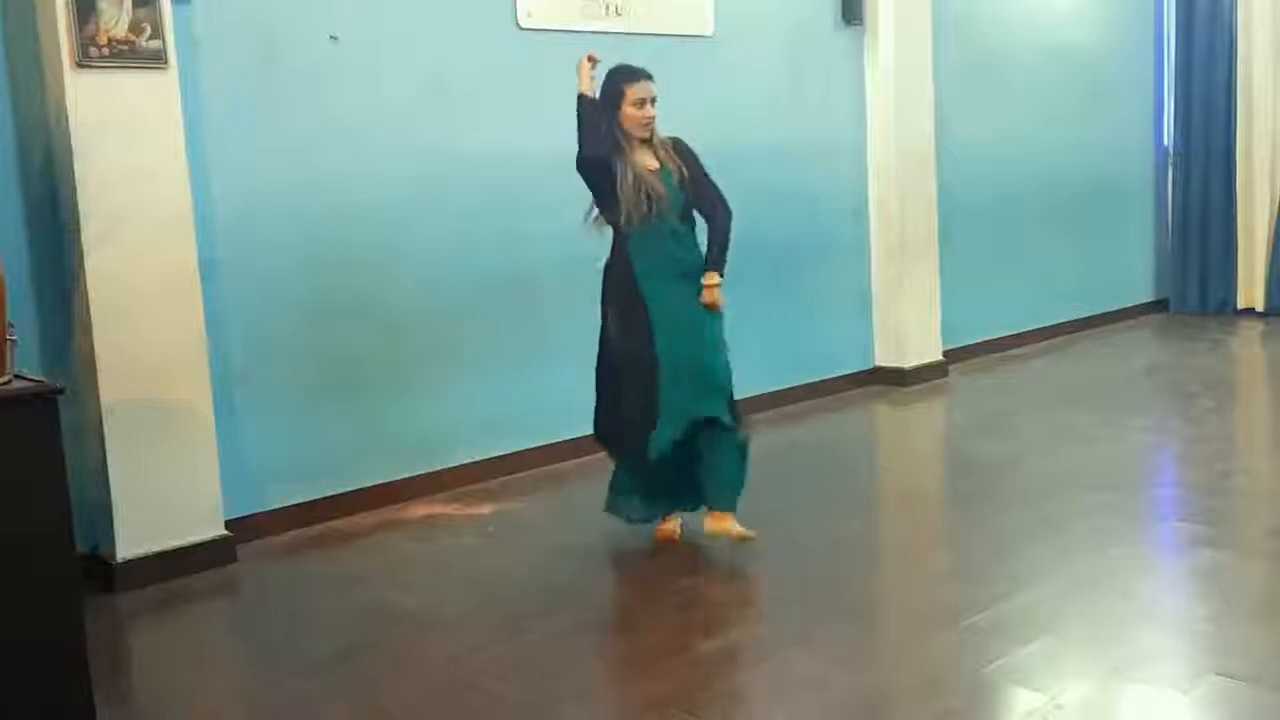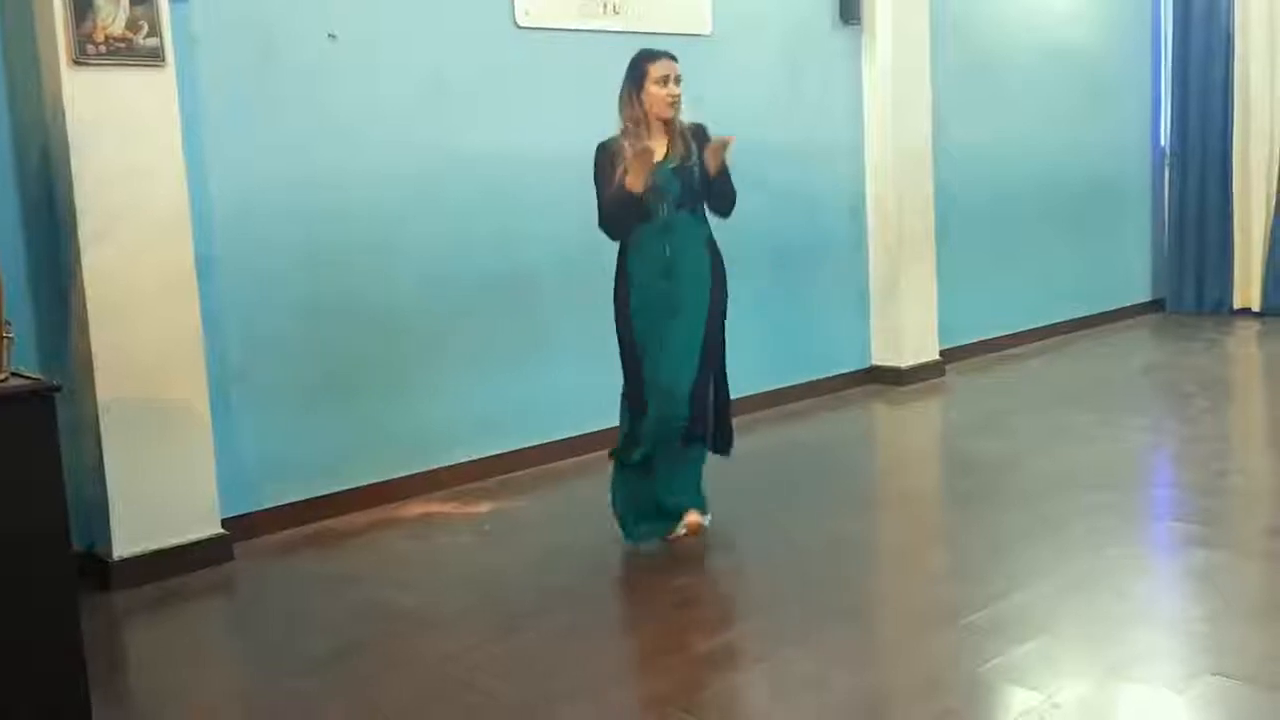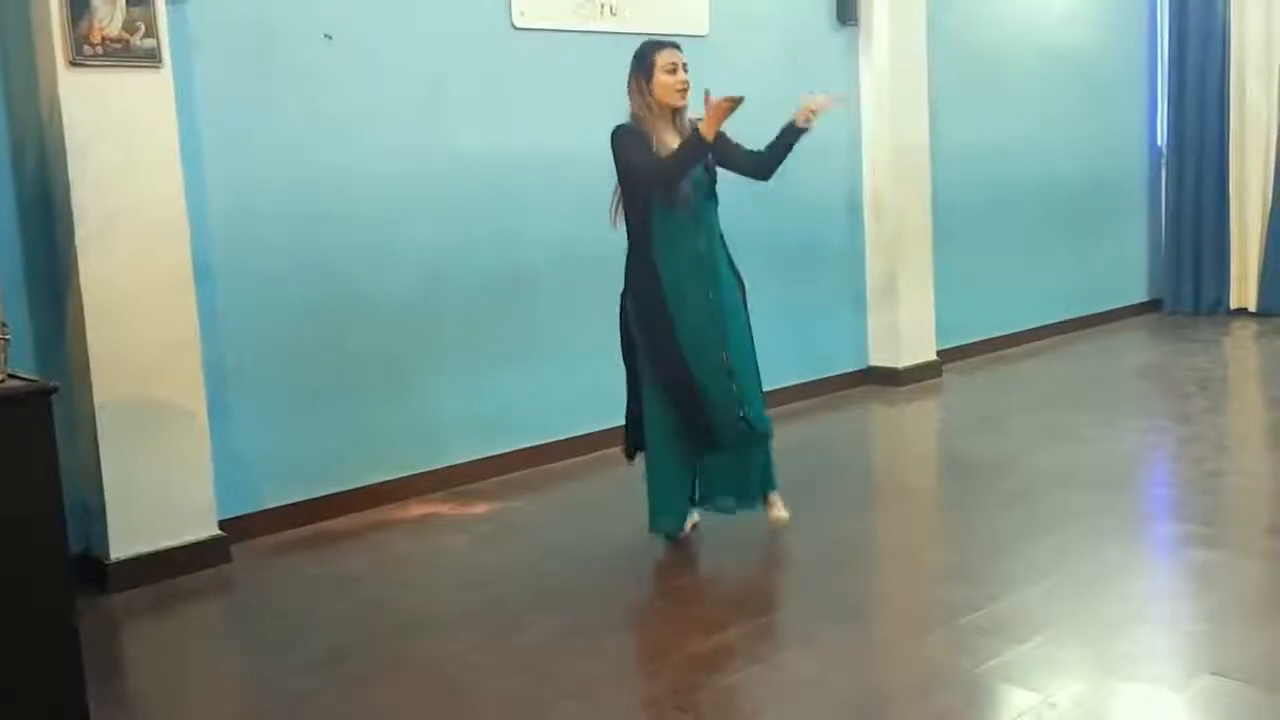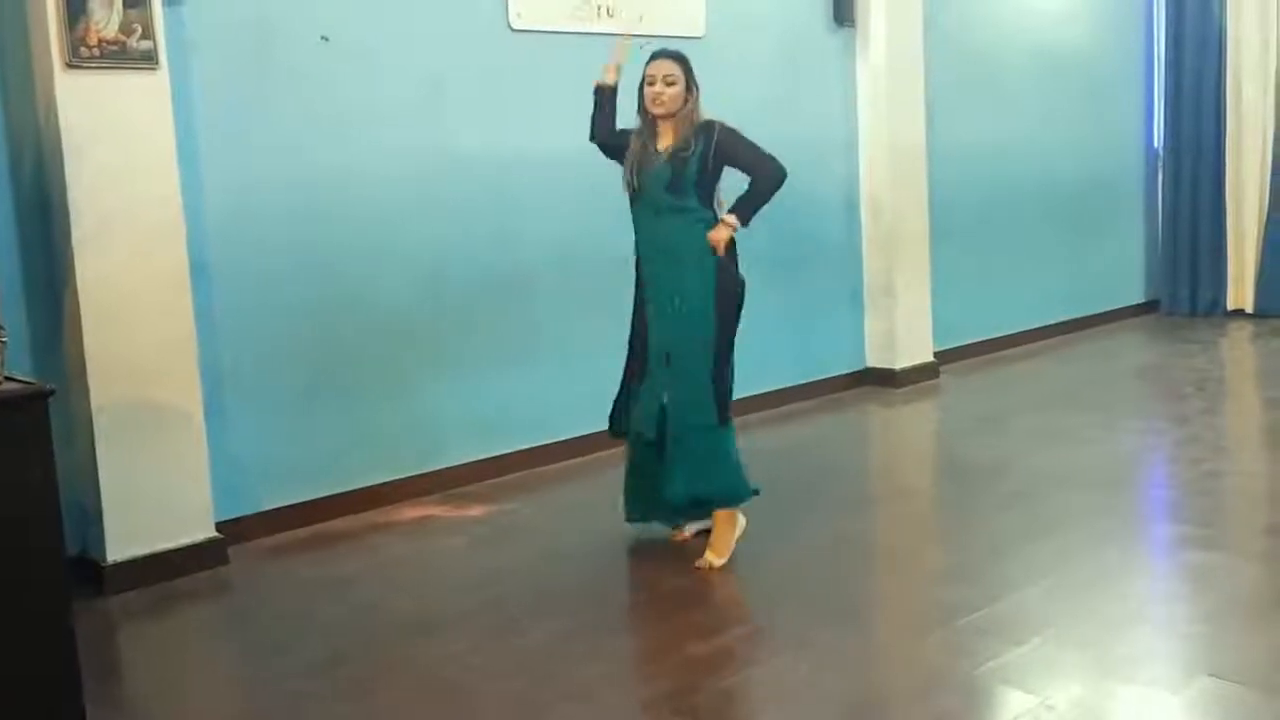
dt=0.7s
person 1, frame 1
left shoulder: (676, 154)
right shoulder: (604, 167)
left elbow: (717, 210)
right elbow: (593, 150)
left wrist: (713, 273)
right wrist: (586, 90)
left hip: (689, 286)
right hip: (639, 296)
left knee: (710, 385)
right knee: (653, 399)
left ankle: (720, 507)
right ankle: (666, 503)
person 1, frame 2
left shoulder: (696, 138)
right shoulder: (613, 152)
left elbow: (723, 206)
right elbow: (611, 225)
left wrist: (717, 166)
right wrist: (634, 180)
left hip: (696, 278)
right hip: (643, 285)
left knee: (686, 387)
right knee: (648, 391)
left ankle: (686, 501)
right ankle: (662, 506)
person 1, frame 3
left shoulder: (702, 133)
right shoulder: (628, 138)
left elbow: (759, 167)
right elbow: (661, 177)
left wrist: (797, 125)
right wrist: (704, 133)
left hip: (713, 274)
right hip: (659, 281)
left knee: (734, 378)
right knee: (672, 388)
left ankle: (762, 488)
right ankle: (676, 506)
person 1, frame 4
left shoulder: (710, 137)
right shoulder: (637, 146)
left elbow: (772, 172)
right elbow: (601, 135)
left wrist: (731, 220)
right wrist: (608, 79)
left hip: (702, 277)
right hip: (656, 284)
left knee: (699, 388)
right knee: (663, 393)
left ankle: (725, 508)
right ankle: (691, 508)
